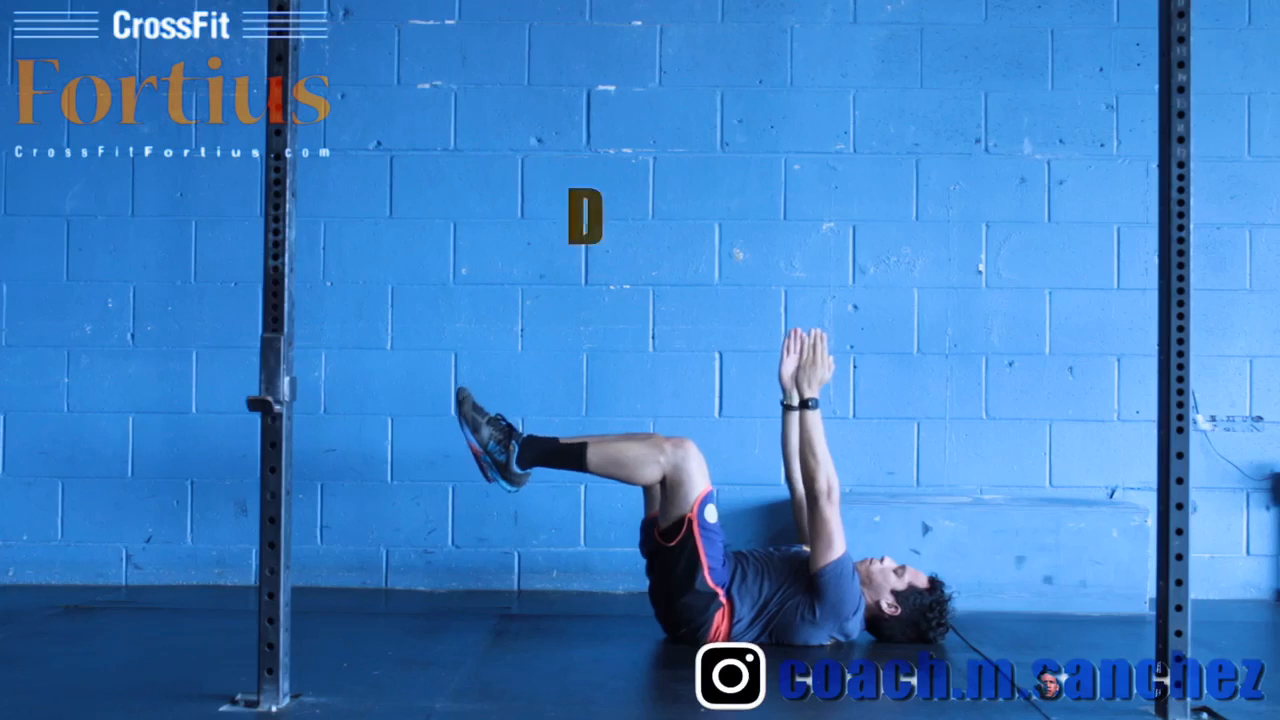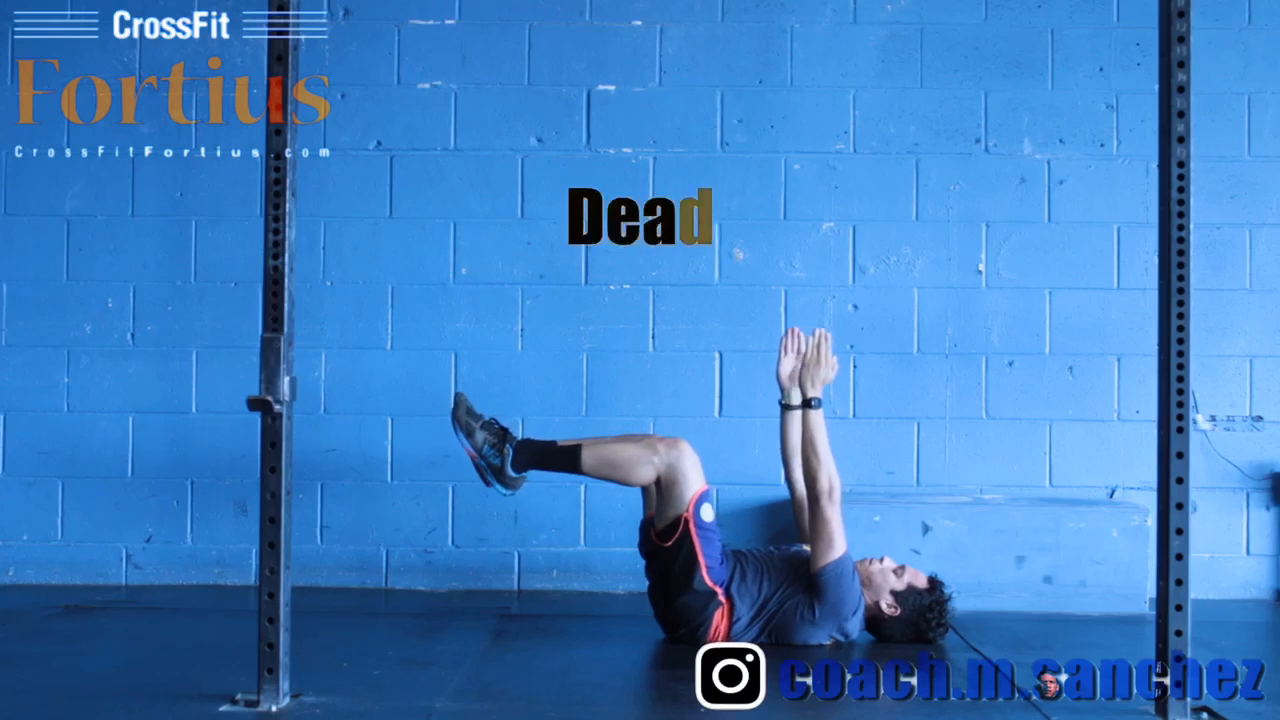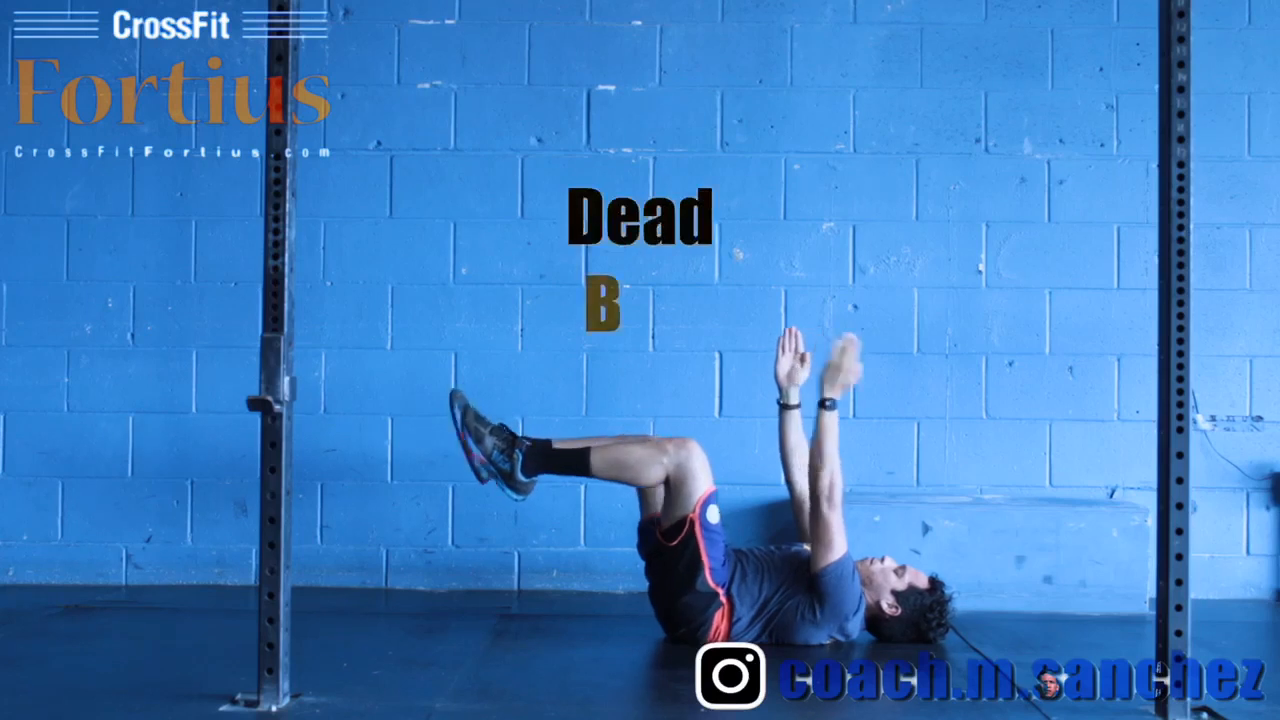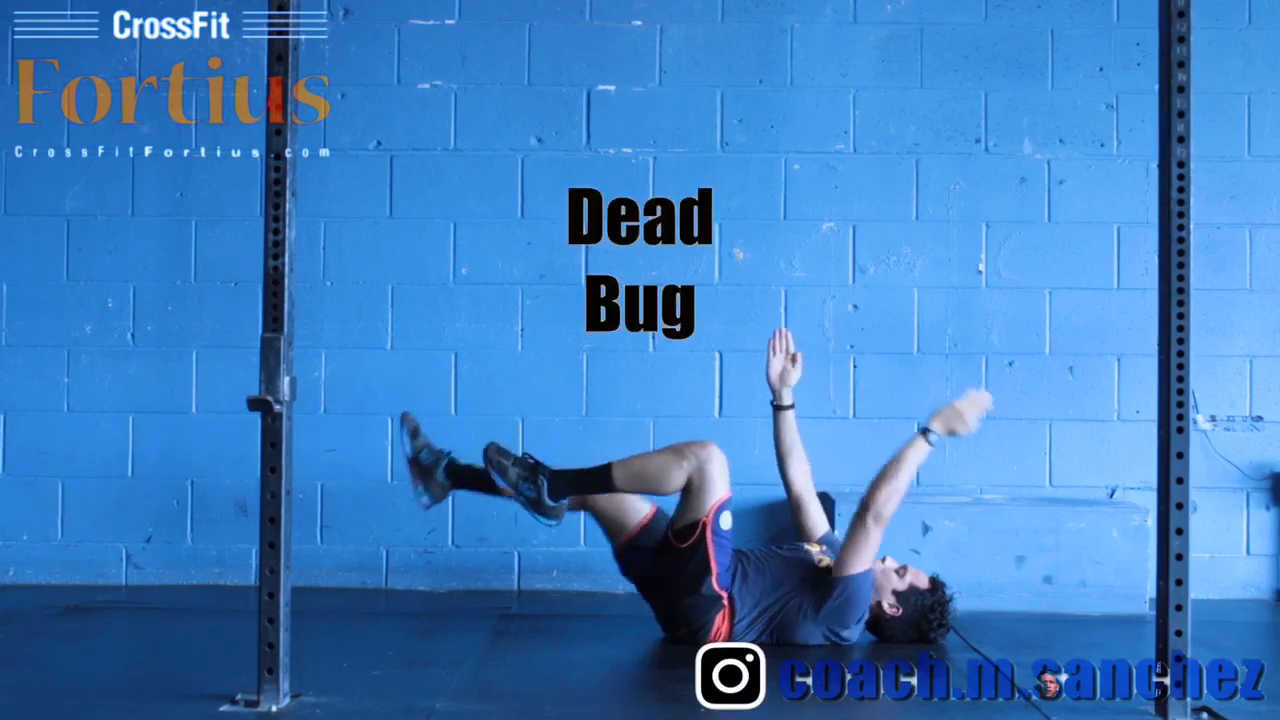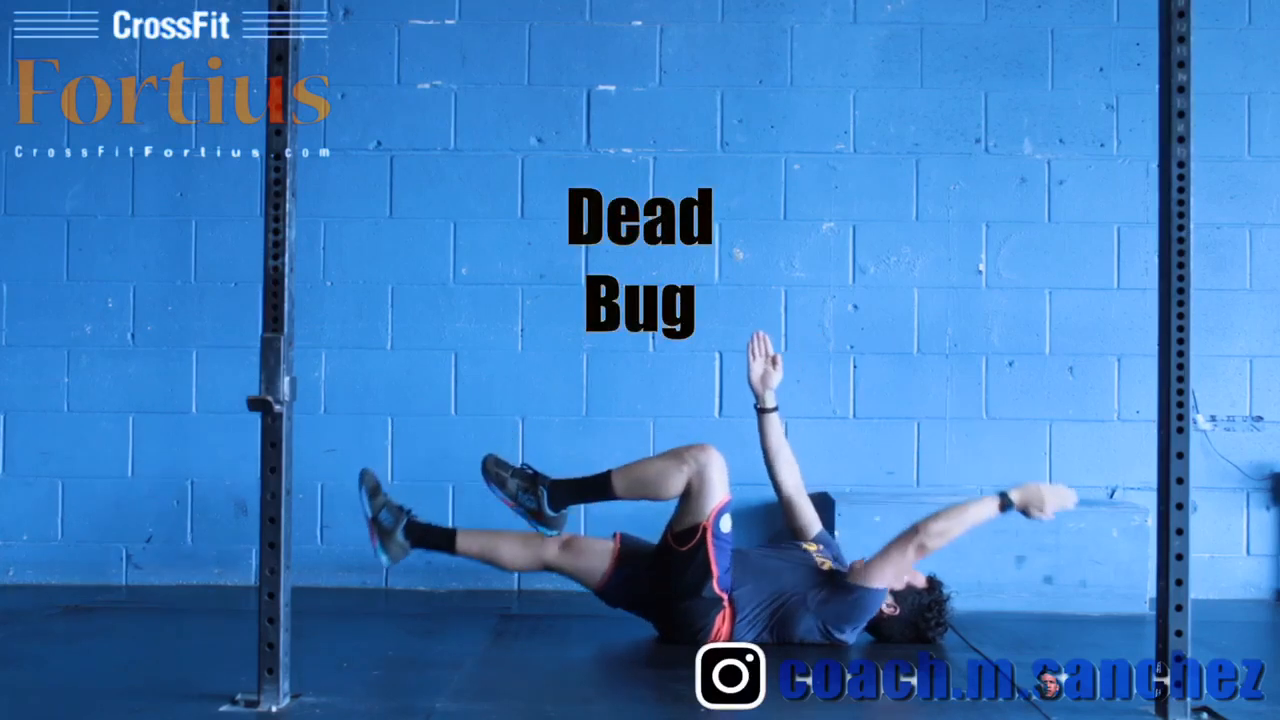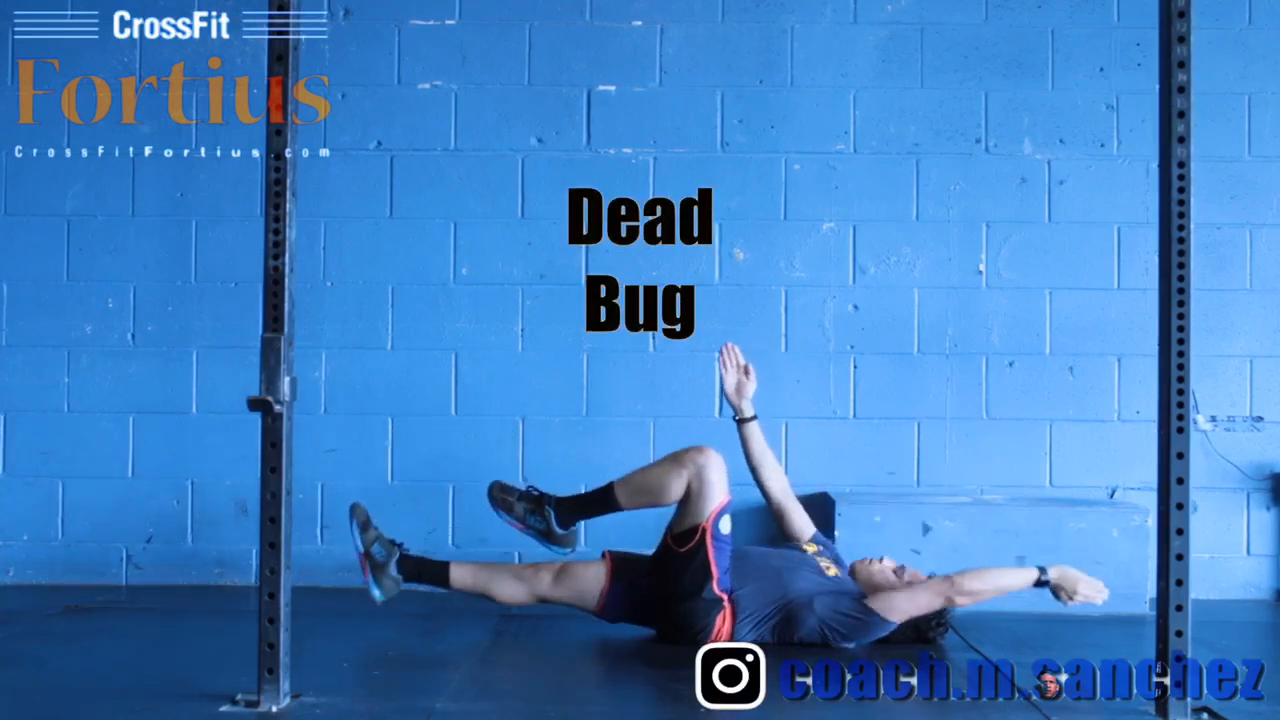
dt=0.4s
person 1, frame 1
left shoulder: (842, 602)
right shoulder: (839, 581)
left elbow: (824, 497)
right elbow: (801, 485)
left wrist: (811, 397)
right wrist: (791, 395)
left hip: (704, 605)
right hip: (698, 591)
left knee: (681, 454)
right knee: (661, 455)
left ankle: (521, 453)
right ankle: (518, 453)
person 1, frame 2
left shoulder: (842, 603)
right shoulder: (838, 580)
left elbow: (825, 495)
right elbow: (800, 484)
left wrist: (814, 396)
right wrist: (791, 395)
left hip: (704, 602)
right hip: (698, 588)
left knee: (674, 454)
right knee: (659, 454)
left ankle: (516, 457)
right ankle: (514, 453)
person 1, frame 3
left shoulder: (842, 603)
right shoulder: (841, 579)
left elbow: (826, 499)
right elbow: (801, 485)
left wrist: (829, 398)
right wrist: (789, 393)
left hip: (704, 603)
right hip: (697, 588)
left knee: (684, 454)
right knee: (654, 452)
left ankle: (525, 462)
right ankle: (517, 453)
person 1, frame 4
left shoulder: (847, 607)
right shoulder: (833, 559)
left elbow: (875, 513)
right elbow: (800, 485)
left wrist: (931, 432)
right wrist: (783, 395)
left hip: (703, 605)
right hip: (688, 584)
left knee: (705, 457)
right knee: (595, 486)
left ankle: (553, 486)
right ankle: (450, 474)
person 1, frame 5
left shoulder: (848, 609)
right shoulder: (832, 562)
left elbow: (918, 538)
right elbow: (791, 484)
left wrist: (1009, 499)
right wrist: (767, 398)
left hip: (704, 606)
right hip: (680, 589)
left knee: (704, 461)
right knee: (556, 549)
left ankle: (554, 494)
right ankle: (411, 533)
person 1, frame 6
left shoulder: (858, 615)
right shoulder: (830, 563)
left elbow: (950, 589)
right elbow: (777, 488)
left wrist: (1046, 575)
right wrist: (745, 408)
left hip: (704, 606)
right hip: (678, 593)
left knee: (701, 463)
right knee: (547, 580)
left ankle: (561, 514)
right ankle: (403, 568)
